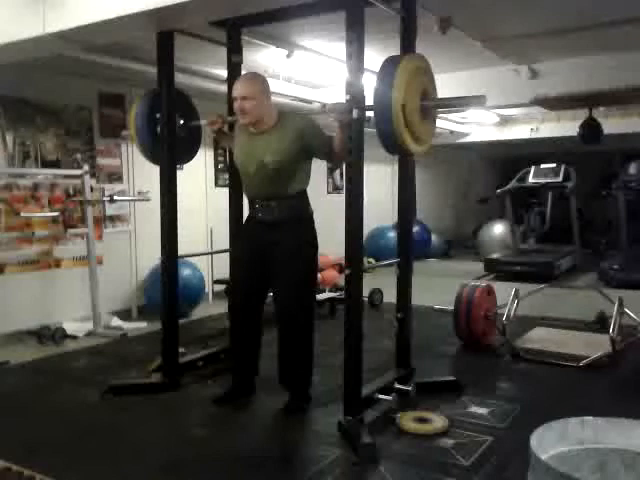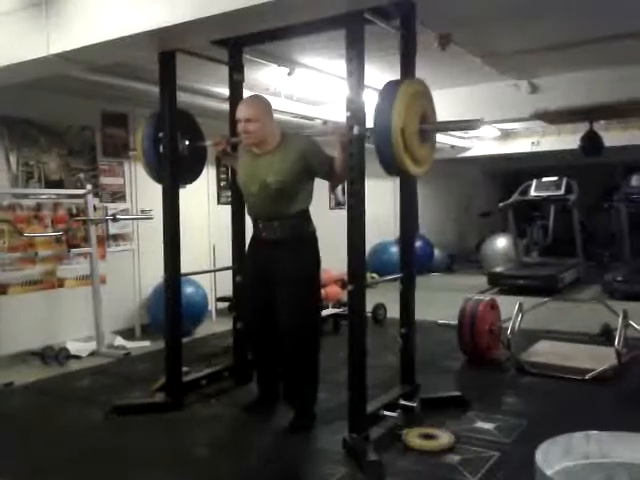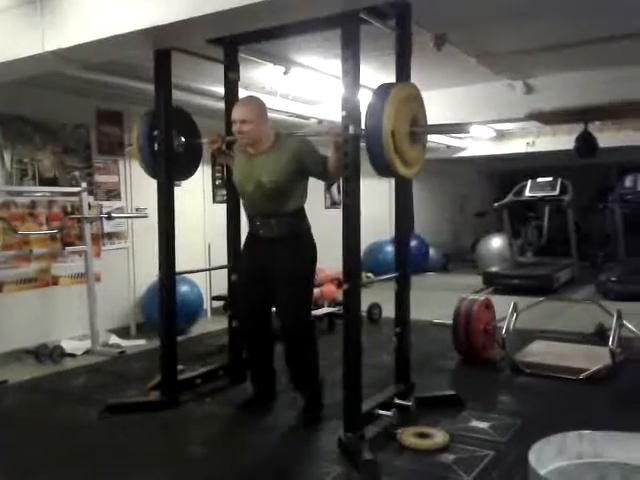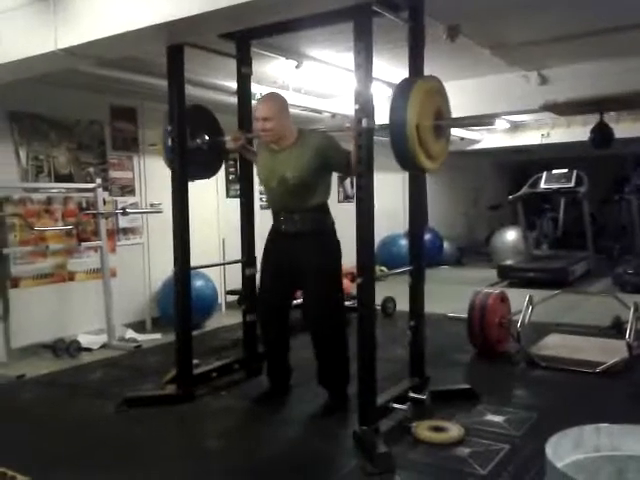
dt=0.3s
person 1, frame 1
left shoulder: (299, 127)
right shoulder: (240, 129)
left elbow: (336, 157)
left wrist: (343, 127)
right wrist: (220, 135)
left hip: (292, 225)
right hip: (255, 224)
left knee: (293, 312)
right knee: (242, 307)
left ankle: (298, 390)
right ankle: (242, 383)
person 1, frame 2
left shoulder: (301, 148)
right shoulder: (244, 150)
left elbow: (337, 176)
left wrist: (344, 148)
right wrist: (225, 155)
left hip: (295, 243)
right hip: (260, 243)
left knee: (297, 328)
right knee: (258, 324)
left ankle: (303, 406)
right ankle: (268, 392)
person 1, frame 3
left shoulder: (294, 147)
right shoulder: (239, 150)
left elbow: (330, 175)
left wrist: (337, 149)
right wrist: (220, 152)
left hip: (292, 241)
right hip: (256, 241)
left knee: (295, 323)
right knee: (251, 320)
left ankle: (312, 396)
right ankle: (263, 389)
person 1, frame 4
left shoulder: (318, 143)
right shoulder: (264, 147)
left elbow: (351, 168)
right wrist: (243, 150)
left hip: (315, 236)
right hip: (279, 235)
left knee: (323, 318)
right knee: (269, 313)
left ankle: (337, 390)
right ankle: (279, 383)
